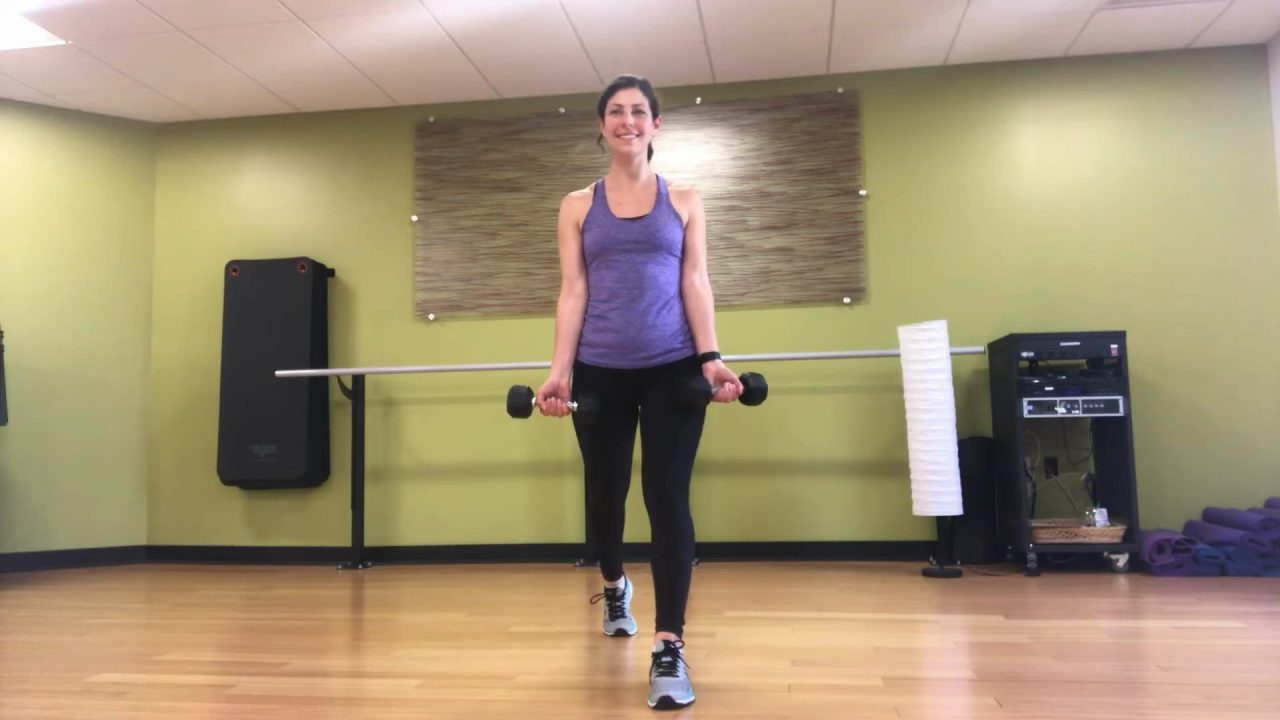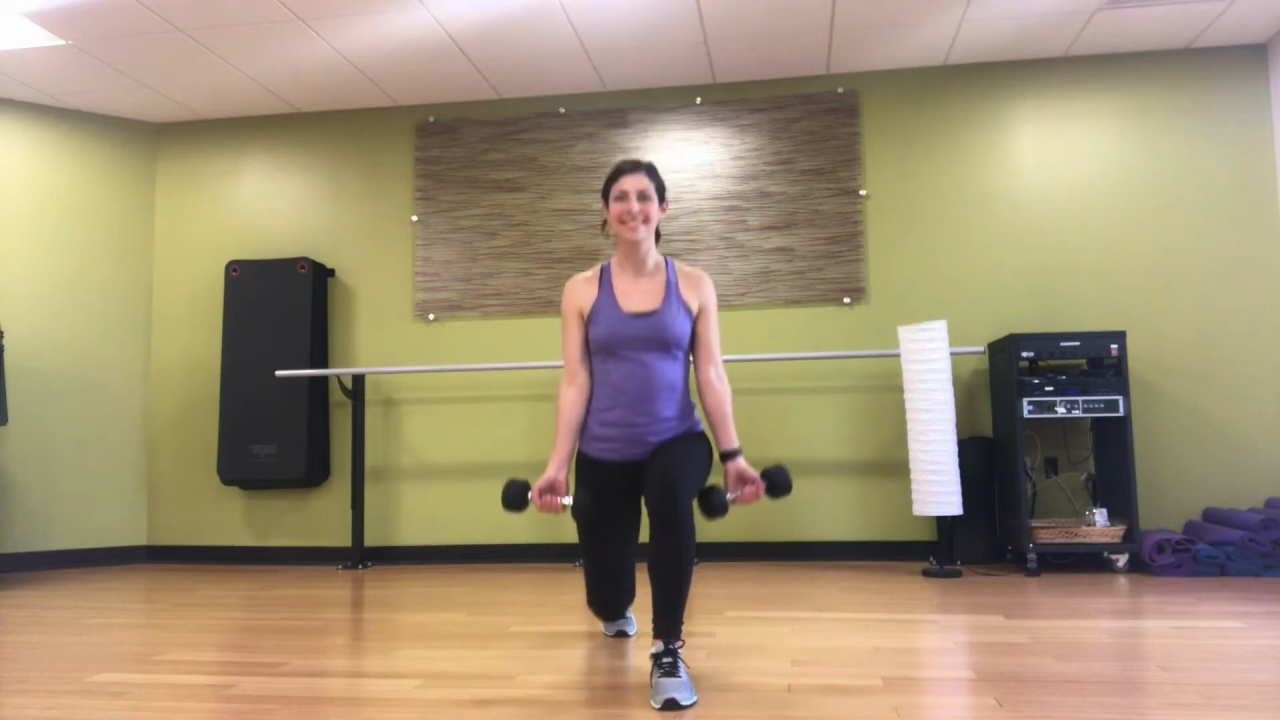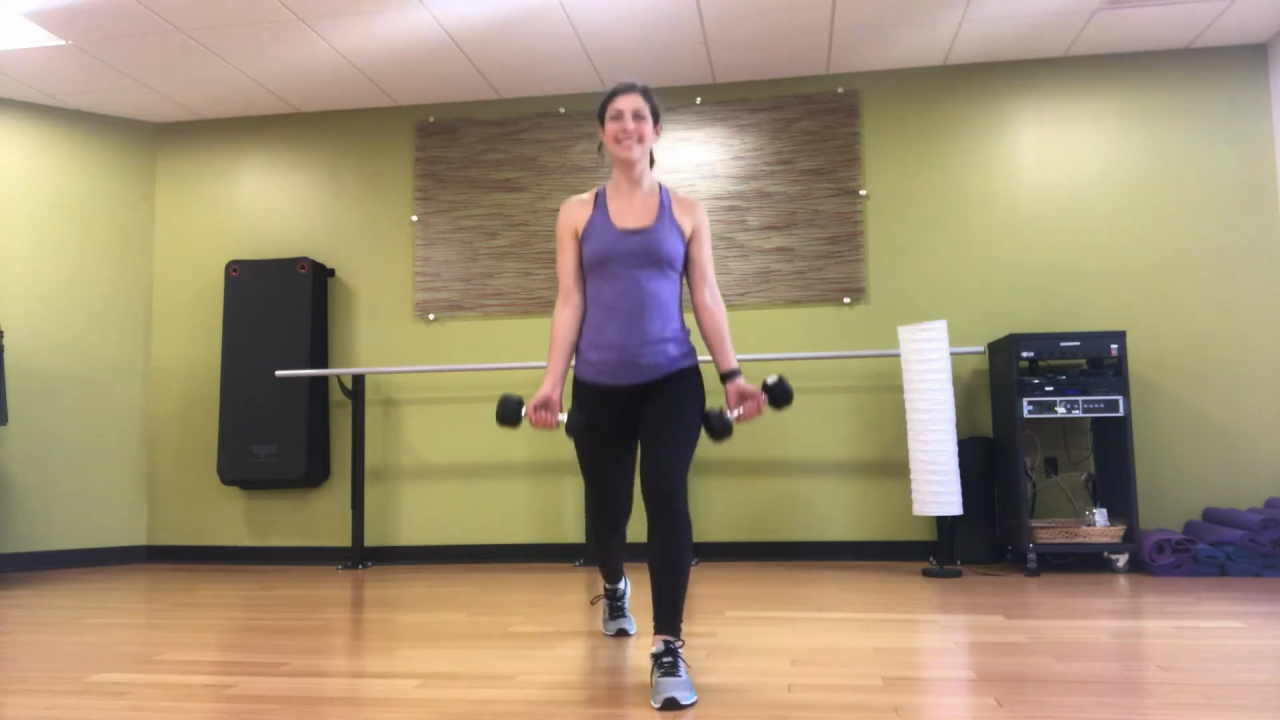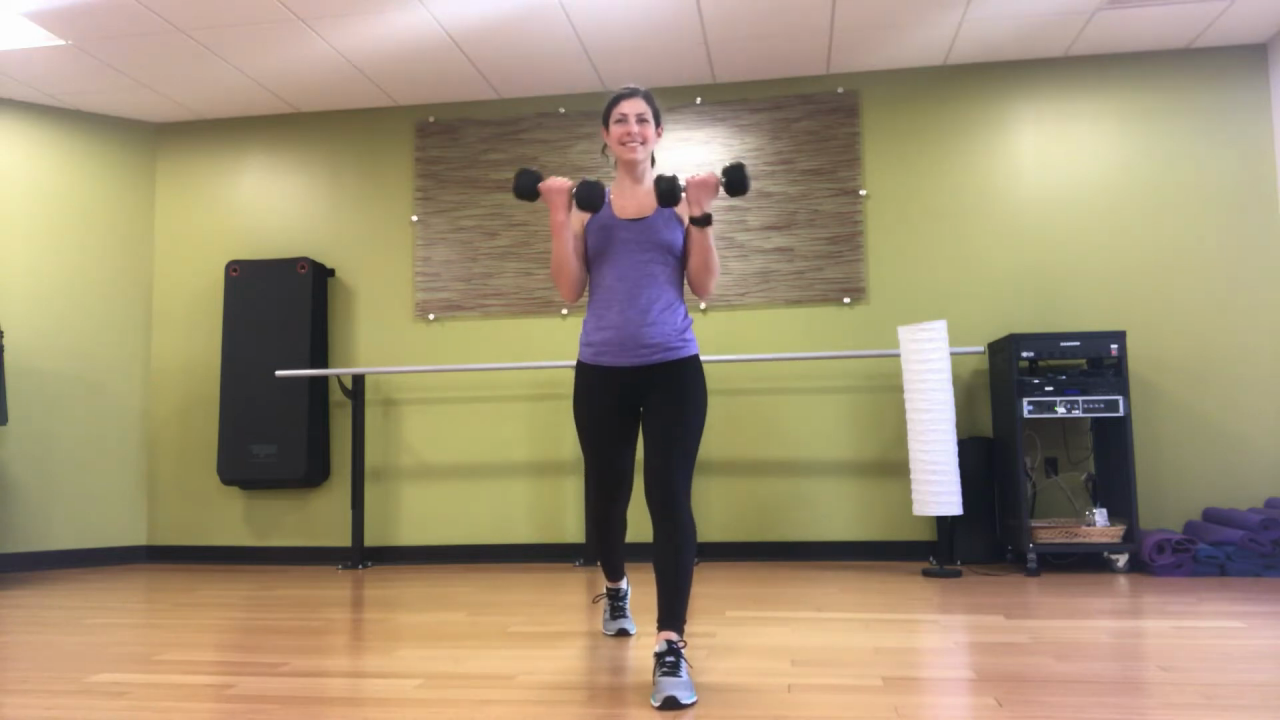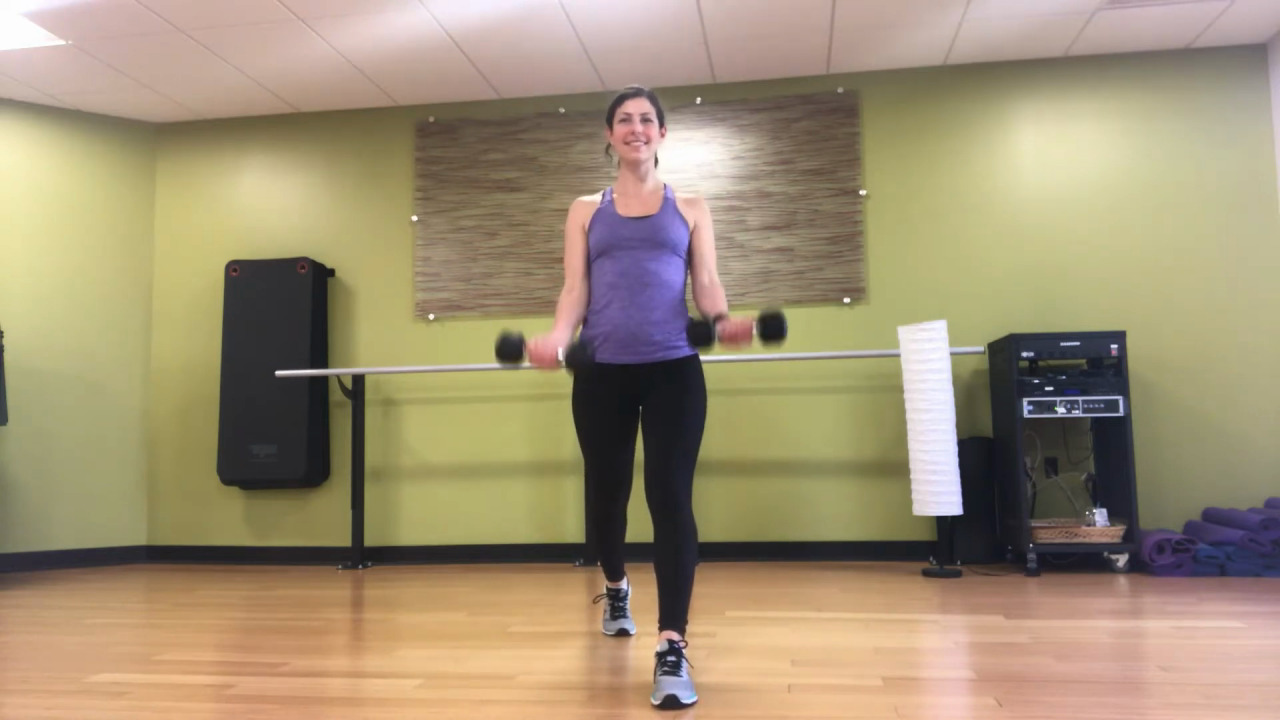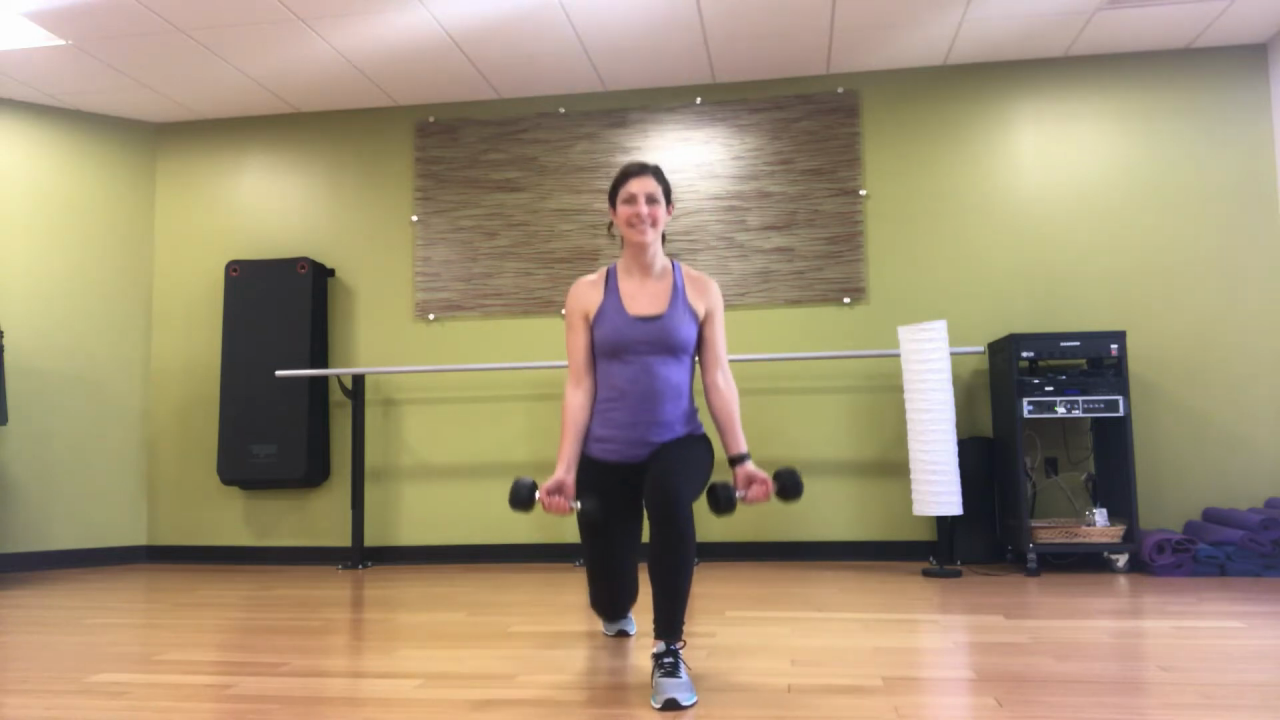
dt=0.7s
person 1, frame 1
left shoulder: (684, 200)
right shoulder: (578, 205)
left elbow: (695, 283)
right elbow: (573, 292)
left wrist: (711, 358)
right wrist: (559, 370)
left hip: (671, 367)
right hip: (601, 369)
left knee: (667, 496)
right knee: (606, 491)
left ankle: (668, 648)
right ankle: (614, 586)
person 1, frame 2
left shoulder: (694, 285)
right shoulder: (581, 289)
left elbow: (711, 374)
right elbow: (575, 382)
left wrist: (732, 455)
right wrist: (558, 463)
left hip: (677, 438)
right hip: (604, 453)
left knee: (670, 497)
right knee: (607, 599)
left ankle: (668, 651)
right ankle: (619, 603)
person 1, frame 3
left shoulder: (686, 209)
right shoulder: (577, 212)
left elbow: (705, 296)
right elbow: (569, 303)
left wrist: (731, 373)
right wrist: (552, 381)
left hip: (671, 379)
right hip: (599, 385)
left knee: (665, 493)
right knee: (606, 503)
left ankle: (668, 648)
right ankle: (614, 588)
person 1, frame 4
left shoulder: (683, 199)
right shoulder: (585, 205)
left elbow: (703, 287)
right elbow: (571, 290)
left wrist: (701, 216)
right wrist: (561, 217)
left hip: (673, 368)
right hip: (602, 370)
left knee: (670, 497)
right knee: (606, 494)
left ankle: (671, 648)
right ankle: (616, 589)
person 1, frame 5
left shoulder: (689, 207)
right shoulder: (586, 210)
left elbow: (705, 281)
right elbow: (576, 287)
left wrist: (722, 321)
right wrist: (556, 338)
left hip: (673, 367)
right hip: (602, 370)
left knee: (670, 497)
right knee: (607, 493)
left ankle: (671, 649)
right ankle: (615, 588)
person 1, frame 6
left shoulder: (700, 289)
right shoulder: (587, 293)
left elbow: (717, 379)
right elbow: (579, 386)
left wrist: (740, 459)
right wrist: (564, 467)
left hip: (678, 442)
right hip: (606, 457)
left knee: (668, 497)
right knee: (609, 598)
left ankle: (669, 653)
right ankle: (622, 604)
